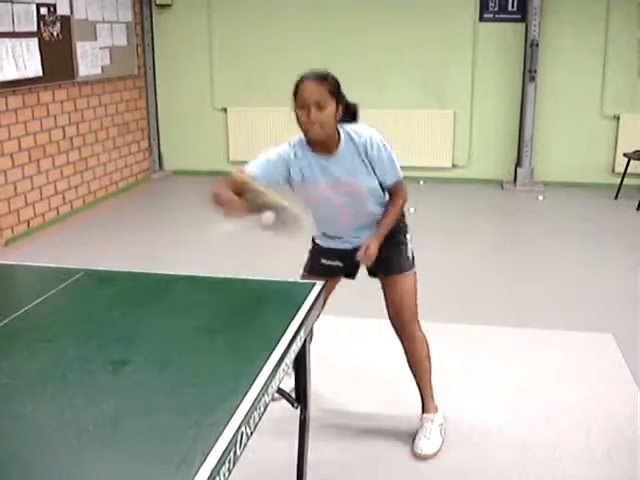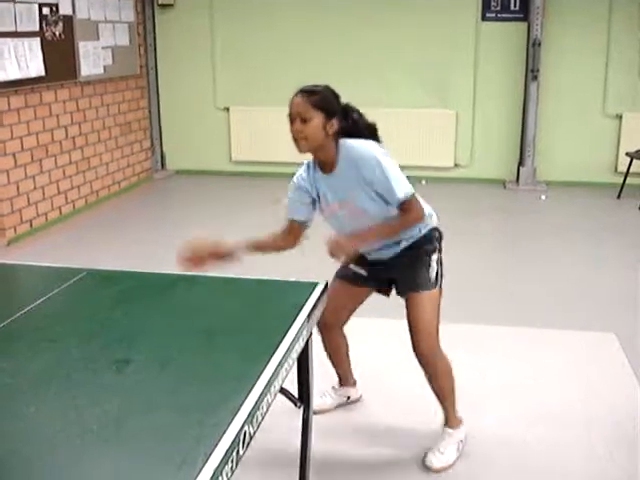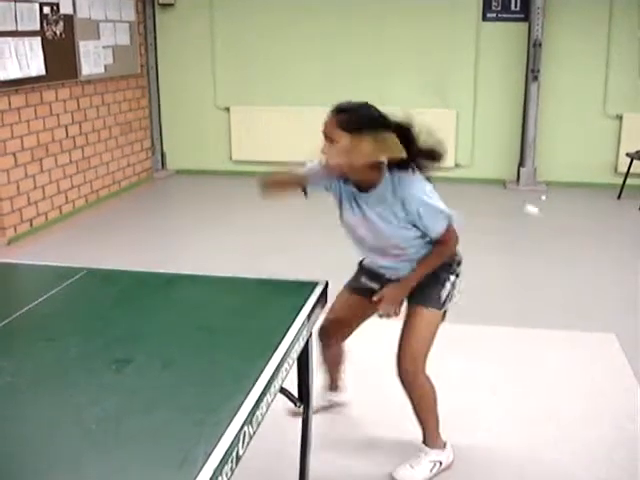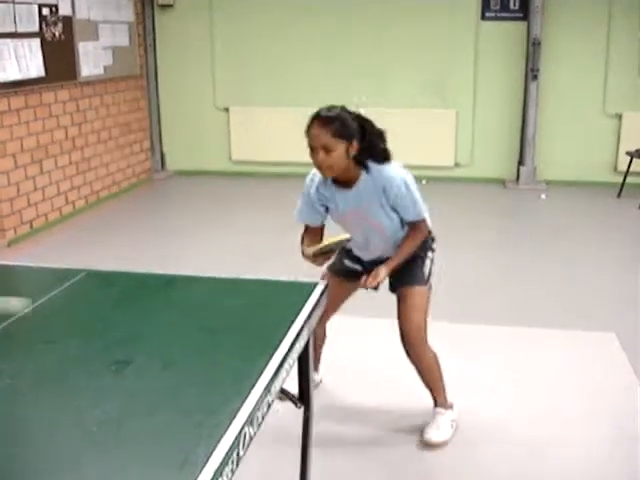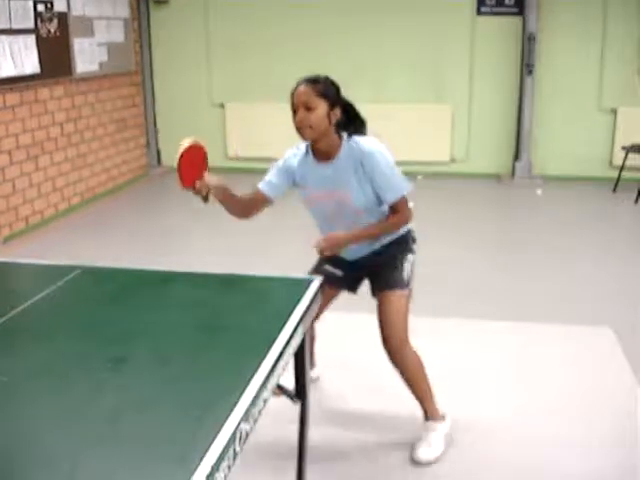
dt=0.7s
person 1, frame 1
left shoulder: (365, 141)
right shoulder: (288, 158)
left elbow: (399, 195)
right elbow: (229, 185)
left wrist: (376, 238)
right wrist: (227, 198)
left hip: (388, 237)
right hip: (331, 245)
left knee: (406, 324)
left ankle: (430, 412)
person 1, frame 2
left shoulder: (366, 156)
right shoulder: (307, 178)
left elbow: (414, 212)
right elbow: (289, 238)
left wrist: (358, 241)
right wrist: (233, 248)
left hip: (416, 246)
right hip: (366, 252)
left knee: (425, 347)
right knee: (327, 323)
left ankle: (452, 427)
right ankle: (347, 387)
person 1, frame 3
left shoulder: (408, 186)
right shoulder: (332, 174)
left elbow: (448, 242)
right elbow: (269, 185)
left wrist: (403, 286)
right wrist: (317, 170)
left hip: (431, 272)
right hip: (379, 268)
left knee: (408, 366)
right knee: (329, 330)
left ankle: (436, 448)
right ankle: (333, 390)
person 1, frame 4
left shoulder: (391, 178)
right shoulder: (316, 184)
left elbow: (419, 227)
right elbow: (312, 234)
left wrist: (388, 267)
right wrist: (311, 251)
left hip: (408, 253)
right hip: (357, 251)
left knee: (413, 340)
left ankle: (444, 408)
right ankle: (309, 374)
person 1, frame 5
left shoulder: (368, 153)
right shoulder: (294, 163)
left elbow: (402, 216)
right elbow: (247, 207)
left wrist: (347, 236)
right wrist: (217, 189)
left hip: (390, 247)
right hip: (341, 251)
left knee: (395, 343)
left ankle: (435, 420)
right ankle: (305, 370)
